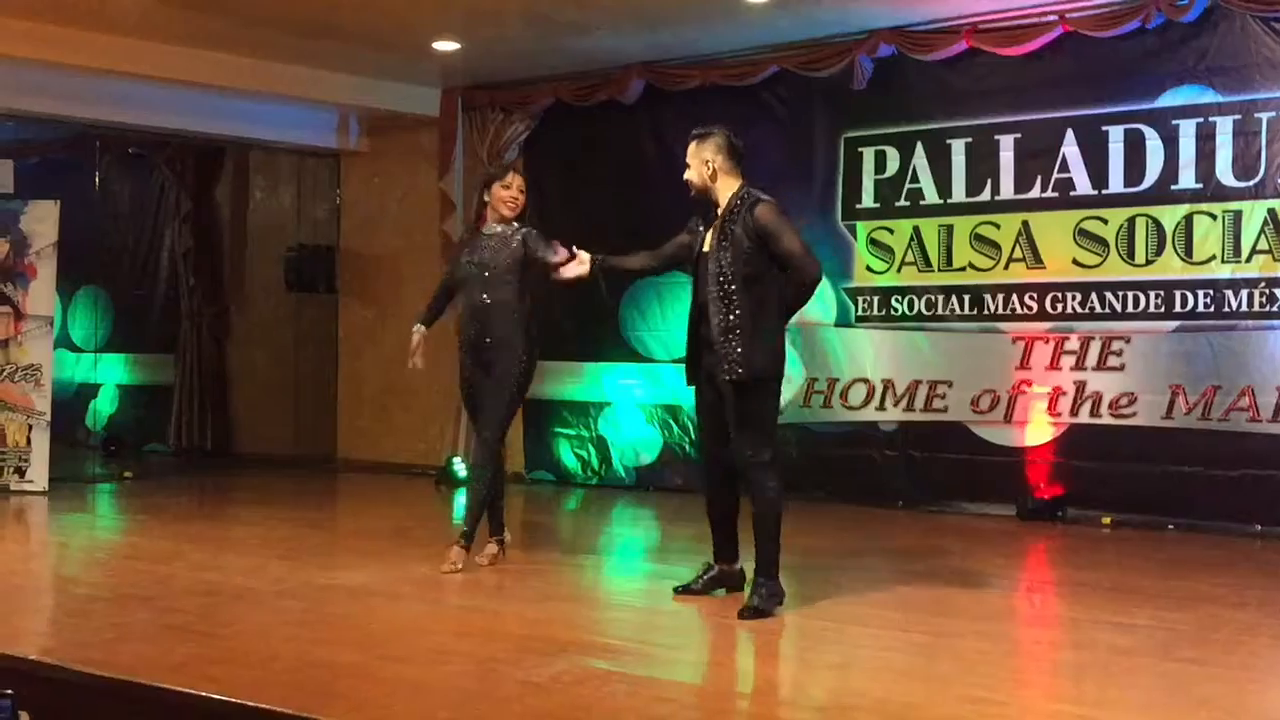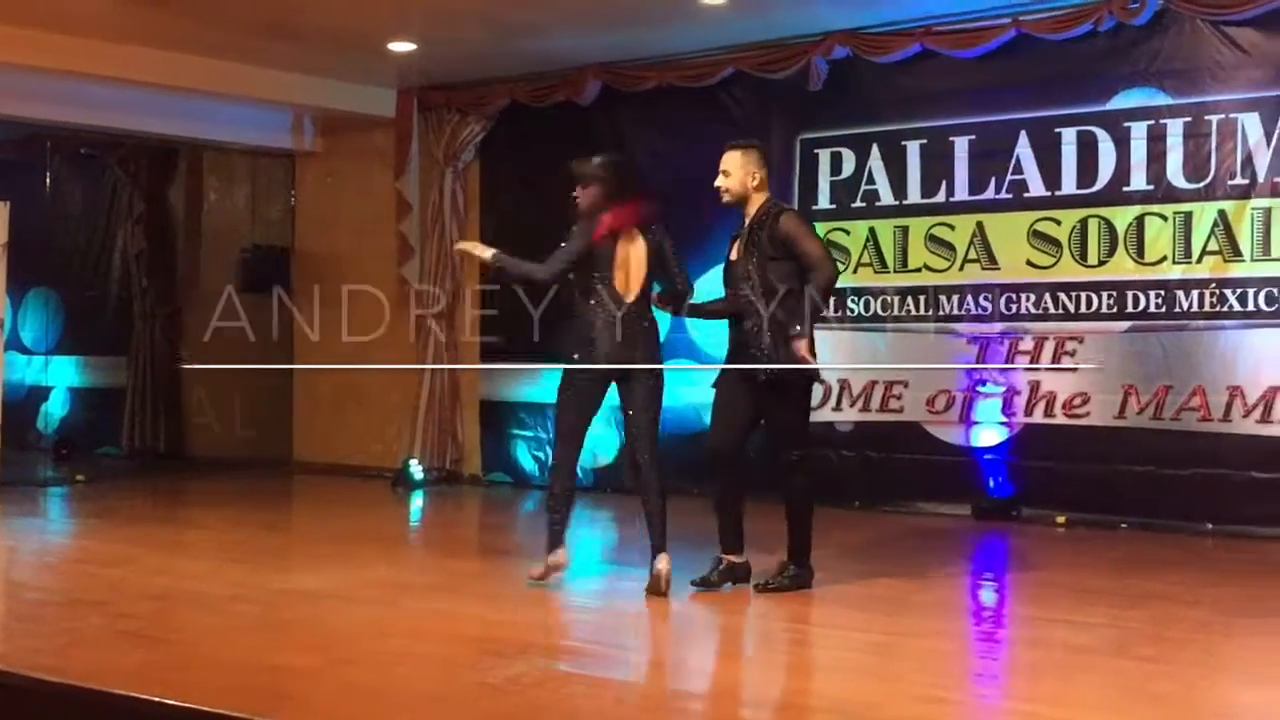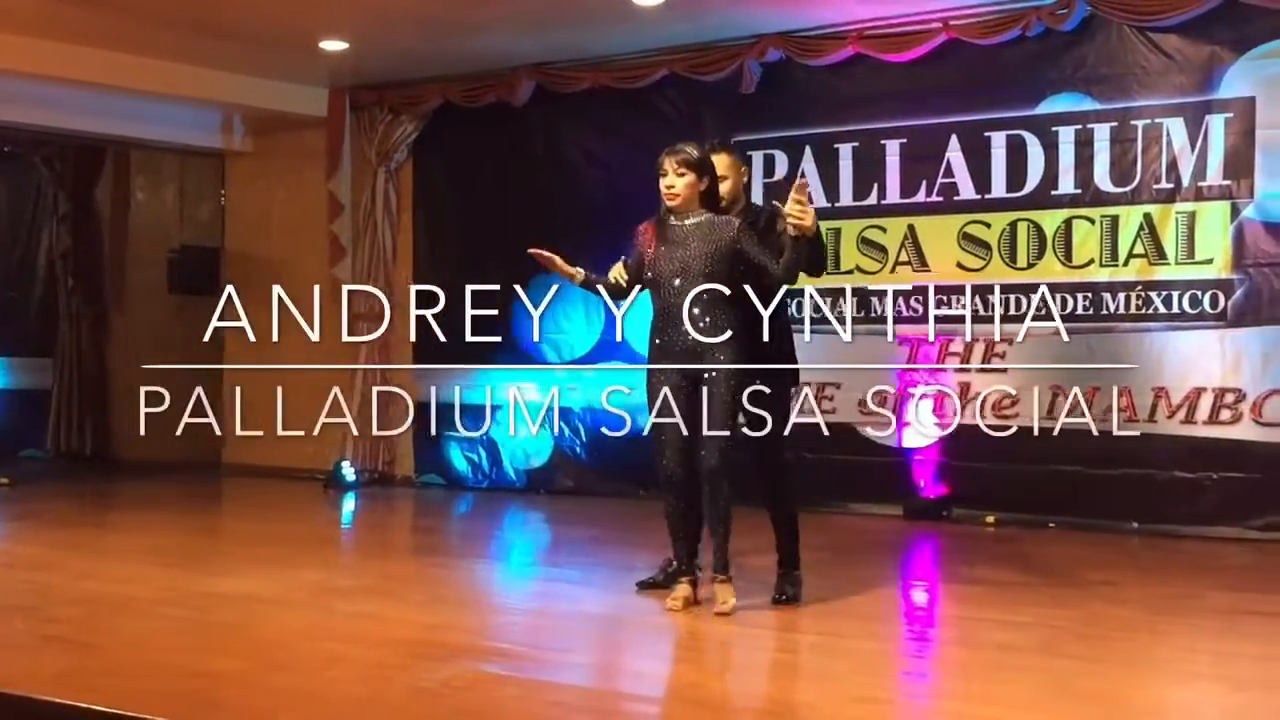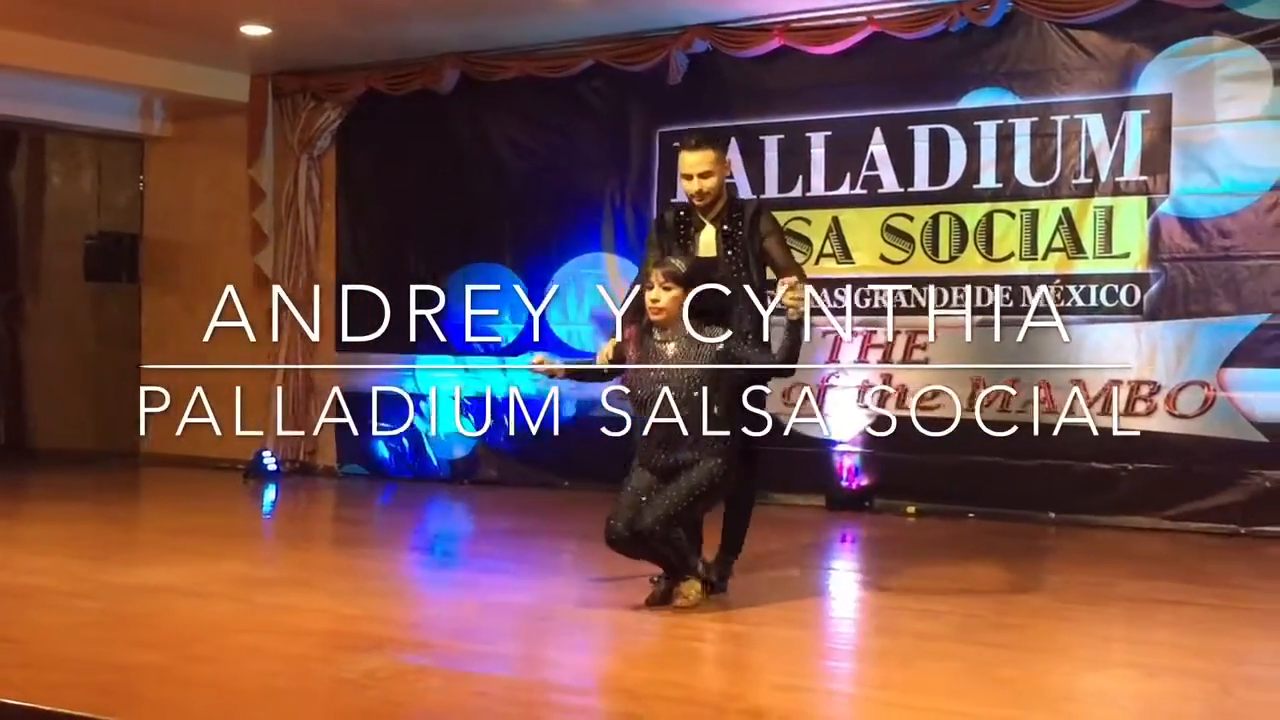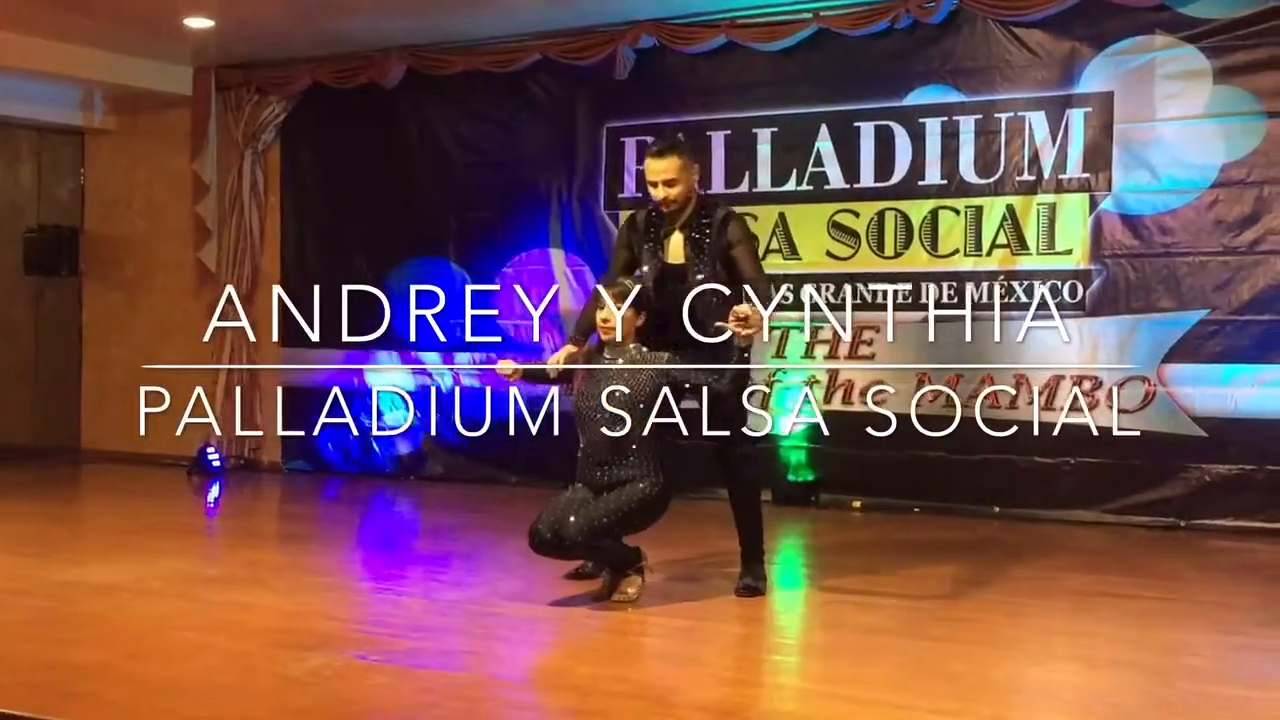
dt=1s
person 1, frame 1
left shoulder: (759, 211)
right shoulder: (704, 226)
left elbow: (807, 271)
right elbow: (656, 260)
left wrist: (774, 319)
right wrist: (597, 263)
left hip: (753, 361)
right hip: (713, 360)
left knee: (755, 465)
right knee: (717, 464)
left ankle: (767, 582)
right ankle: (725, 565)
person 1, frame 2
left shoulder: (784, 222)
right shoulder: (741, 234)
left elbow: (824, 271)
left wrist: (803, 331)
right wrist: (682, 308)
left hip: (781, 362)
right hip: (743, 362)
left knee: (785, 460)
right knee: (721, 451)
left ankle: (799, 563)
right ankle: (733, 556)
person 1, frame 3
left shoulder: (770, 224)
left elbow: (812, 266)
left wrist: (809, 234)
right wrist: (625, 269)
left hip: (764, 364)
left knee: (769, 462)
left ankle: (788, 569)
person 1, frame 4
left shoulder: (754, 220)
right shoulder: (670, 225)
left elbow: (788, 269)
right elbow: (645, 287)
left wrist: (795, 290)
left knee: (741, 453)
left ankle: (726, 558)
person 1, frame 5
left shoulder: (724, 225)
right shoulder: (638, 227)
left elbow: (757, 287)
right elbow: (608, 290)
left wrist: (754, 313)
right wrist: (575, 342)
left hip: (717, 355)
right hip: (660, 353)
left knee: (732, 455)
left ankle: (753, 563)
person 2, frame 1
left shoulder: (524, 238)
right shoulder: (470, 242)
left elbow: (545, 259)
right elbow: (448, 288)
left wrist: (559, 259)
right wrist: (421, 327)
left hip: (511, 350)
right hip: (473, 350)
left knee: (489, 442)
right knee: (485, 442)
left ankle: (465, 540)
right ankle: (497, 535)
person 2, frame 2
left shoulder: (592, 229)
right shoulder: (651, 232)
left elbow: (547, 274)
right elbow: (678, 288)
left wrist: (491, 255)
left hip: (595, 350)
right hip: (643, 350)
left knee: (566, 448)
right knee: (644, 455)
left ankle: (555, 548)
right ankle: (659, 557)
person 2, frame 3
left shoulder: (729, 230)
right shoulder: (648, 234)
left elbow: (780, 276)
right elbow: (624, 290)
right wrist: (574, 274)
left hip: (719, 356)
right hip: (667, 358)
left knee: (712, 461)
right knee: (672, 468)
left ankle: (722, 574)
right ankle: (684, 575)
person 2, frame 4
left shoulder: (713, 343)
right shoulder: (633, 342)
left elbow: (779, 364)
right elbow: (604, 369)
left wrist: (794, 318)
right wrist: (560, 371)
left hip: (704, 461)
right hip: (650, 463)
left knee: (652, 523)
right knee: (619, 533)
left ankle: (692, 572)
right ankle: (673, 570)
person 2, frame 5
left shoulder: (658, 364)
right shoulder: (586, 361)
left elbow: (724, 387)
right elbow: (551, 374)
left wrist: (743, 344)
right wrist: (519, 372)
left hip: (641, 484)
right hip: (589, 482)
left knee: (578, 532)
right knee: (542, 537)
left ankle: (631, 565)
right ankle: (615, 562)
